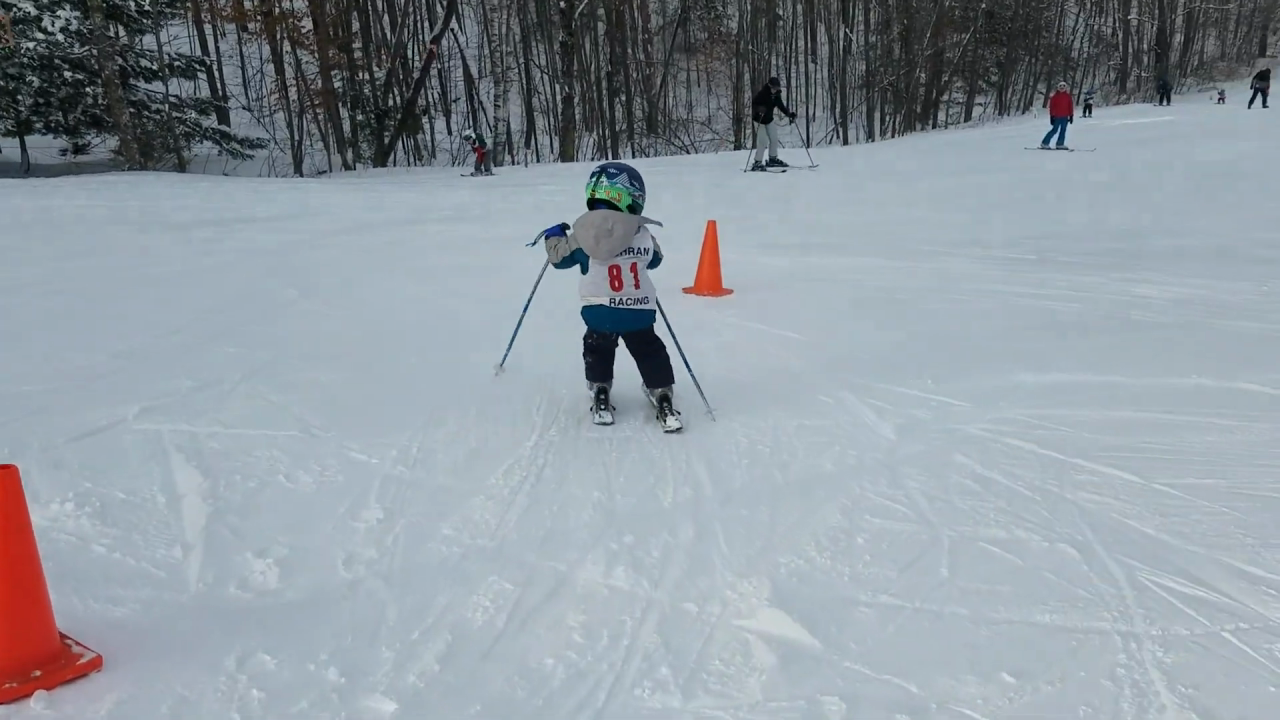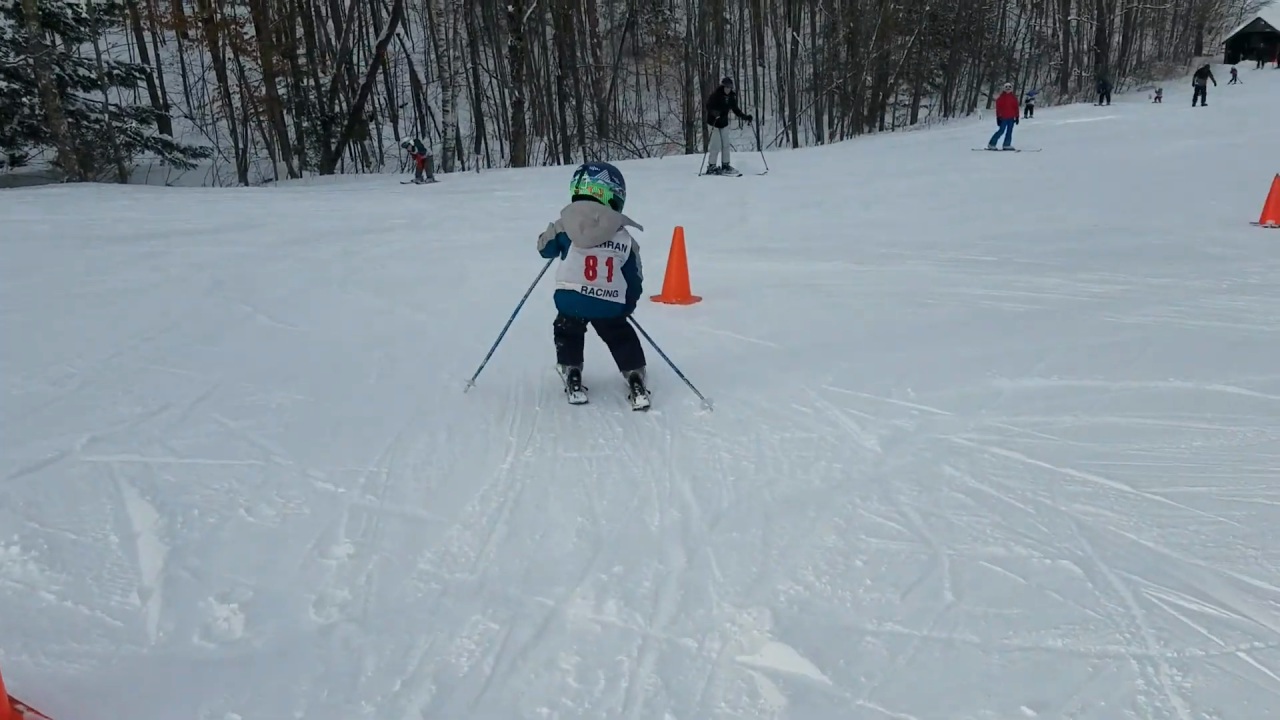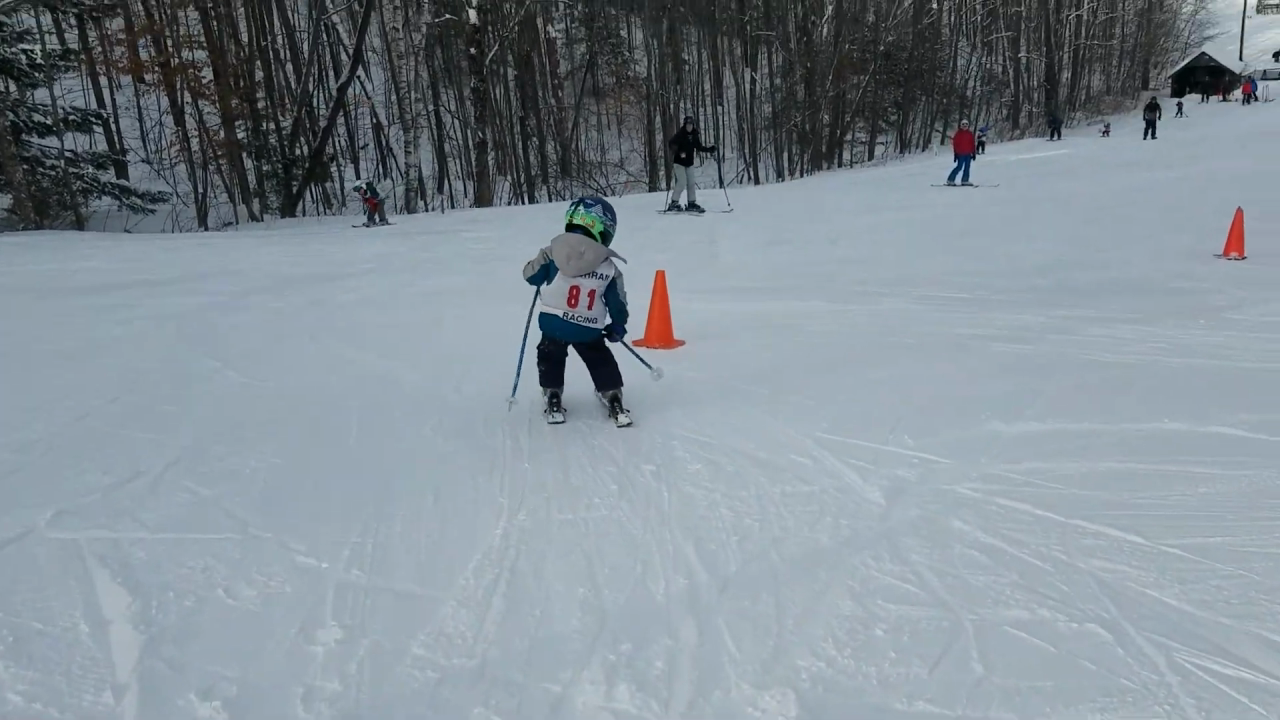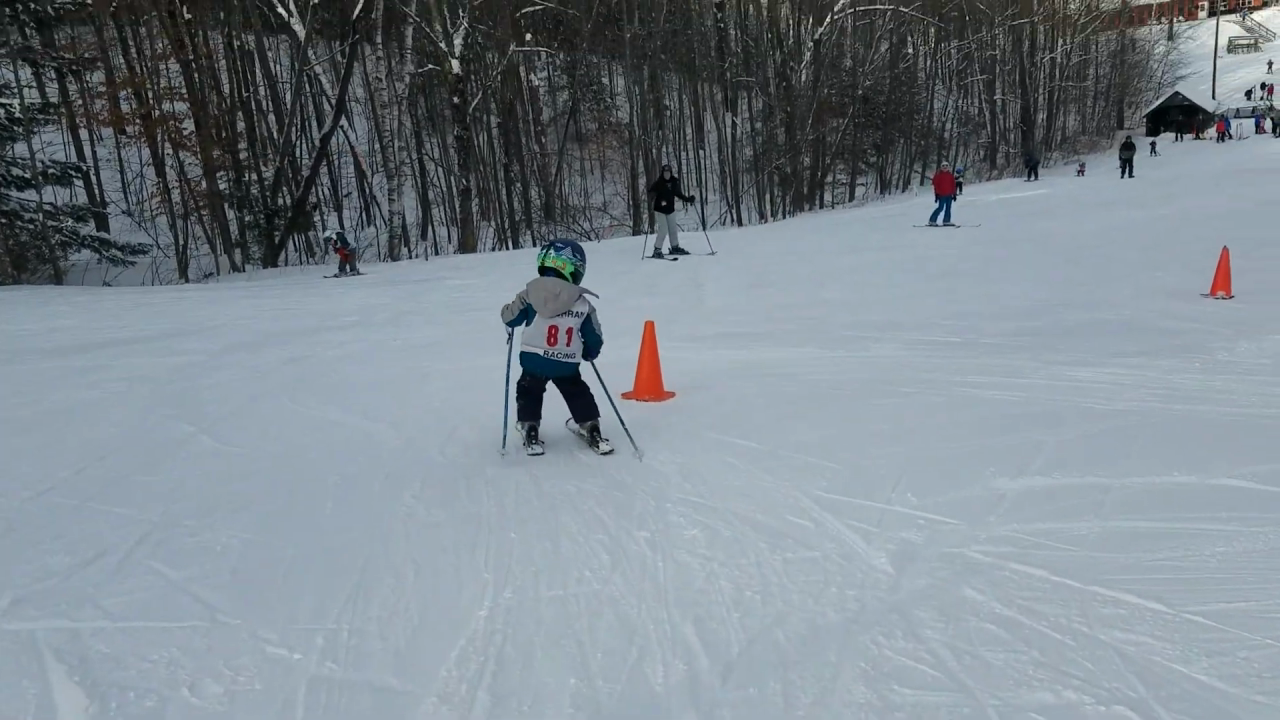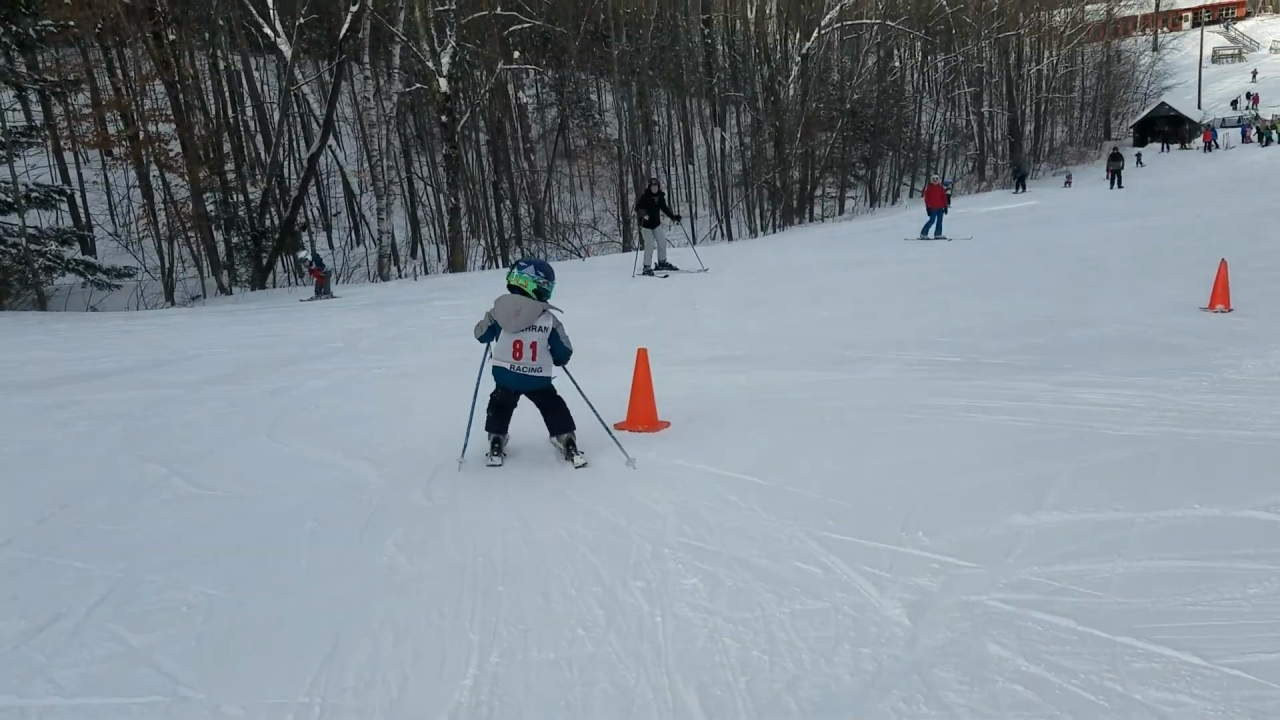
dt=0.3s
person 1, frame 1
left shoulder: (582, 236)
right shoulder: (643, 236)
left elbow: (558, 256)
right elbow: (654, 260)
left wrist: (553, 235)
left hip: (600, 313)
right hip: (639, 314)
left knee: (598, 352)
right knee: (651, 354)
left ankle: (600, 393)
right ankle: (663, 397)
person 1, frame 2
left shoulder: (565, 225)
right shoulder: (625, 238)
left elbow: (545, 249)
right elbow: (634, 275)
left wrist: (553, 232)
right wrist: (630, 300)
left hip: (571, 299)
right hip: (610, 305)
left knee: (568, 335)
right knee: (622, 339)
left ankle: (572, 375)
right ankle: (635, 379)
person 1, frame 3
left shoulder: (553, 253)
right shoulder: (609, 268)
left elbow: (531, 276)
right elbow: (617, 303)
left wrist: (539, 263)
right wrist: (618, 326)
left hip: (554, 323)
right hip: (589, 330)
left knee: (550, 359)
right knee: (601, 362)
left ankle: (552, 397)
right ankle: (613, 399)
person 1, frame 4
left shoulder: (530, 295)
right shoulder: (582, 304)
left elbow: (510, 319)
right elbow: (594, 336)
left wrist: (509, 308)
right wrist: (590, 351)
left hip: (534, 361)
right hip: (567, 365)
left knee: (529, 394)
right knee: (578, 395)
left ankle: (530, 432)
right ankle: (592, 431)
person 1, frame 5
left shoulder: (498, 312)
right shoulder: (548, 319)
left elbow: (481, 335)
right elbow: (564, 350)
left wrist: (488, 323)
right wrist: (559, 359)
left hip: (506, 376)
right hip: (538, 379)
left knee: (500, 407)
right knee: (553, 408)
left ankle: (496, 445)
right ankle: (568, 444)
